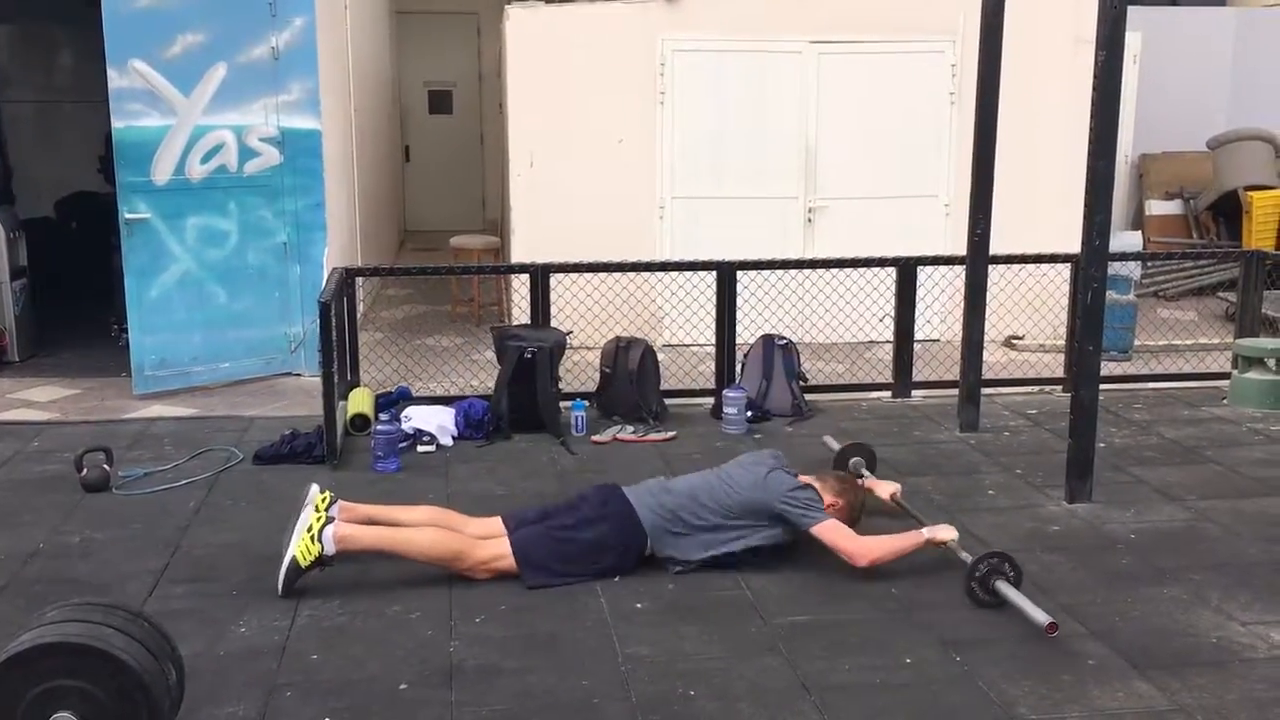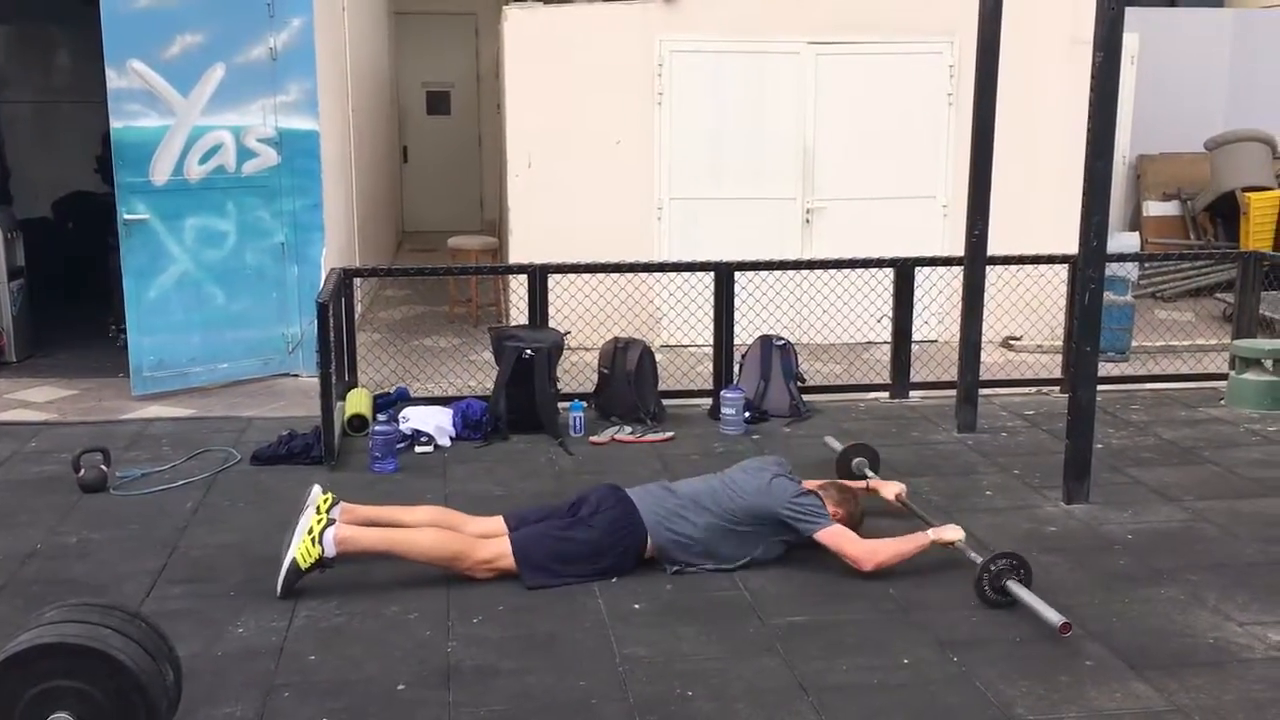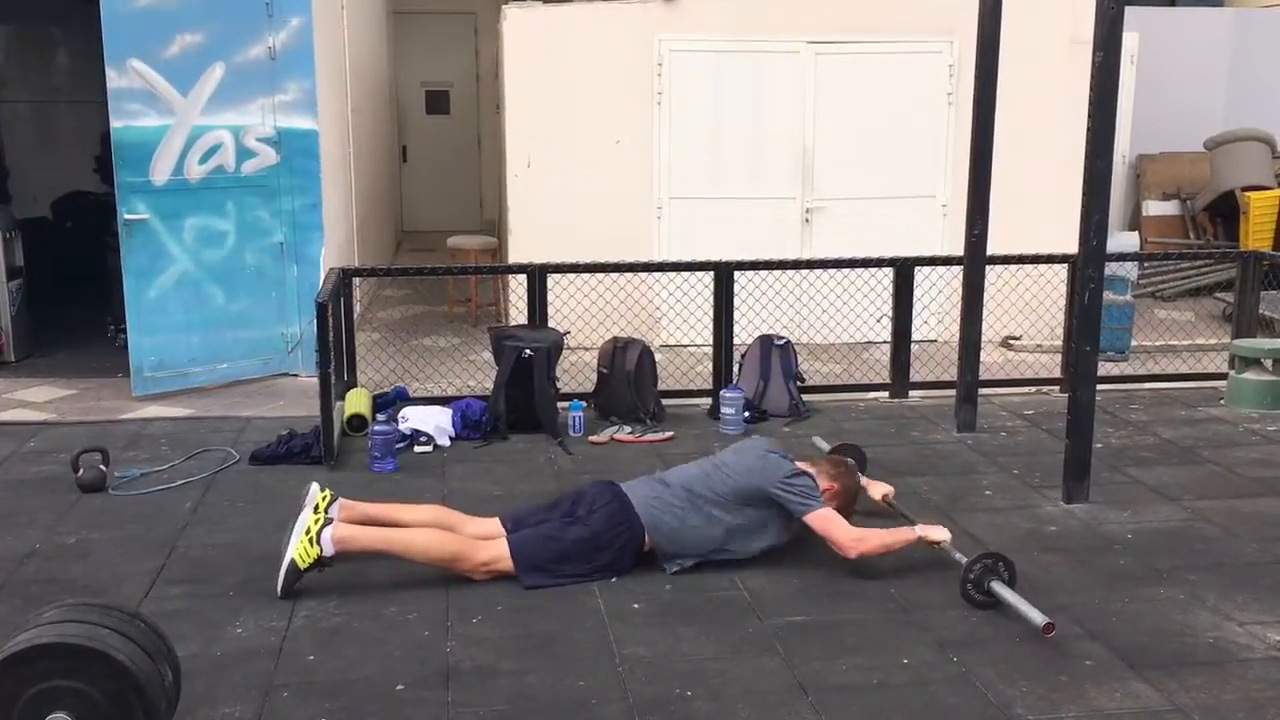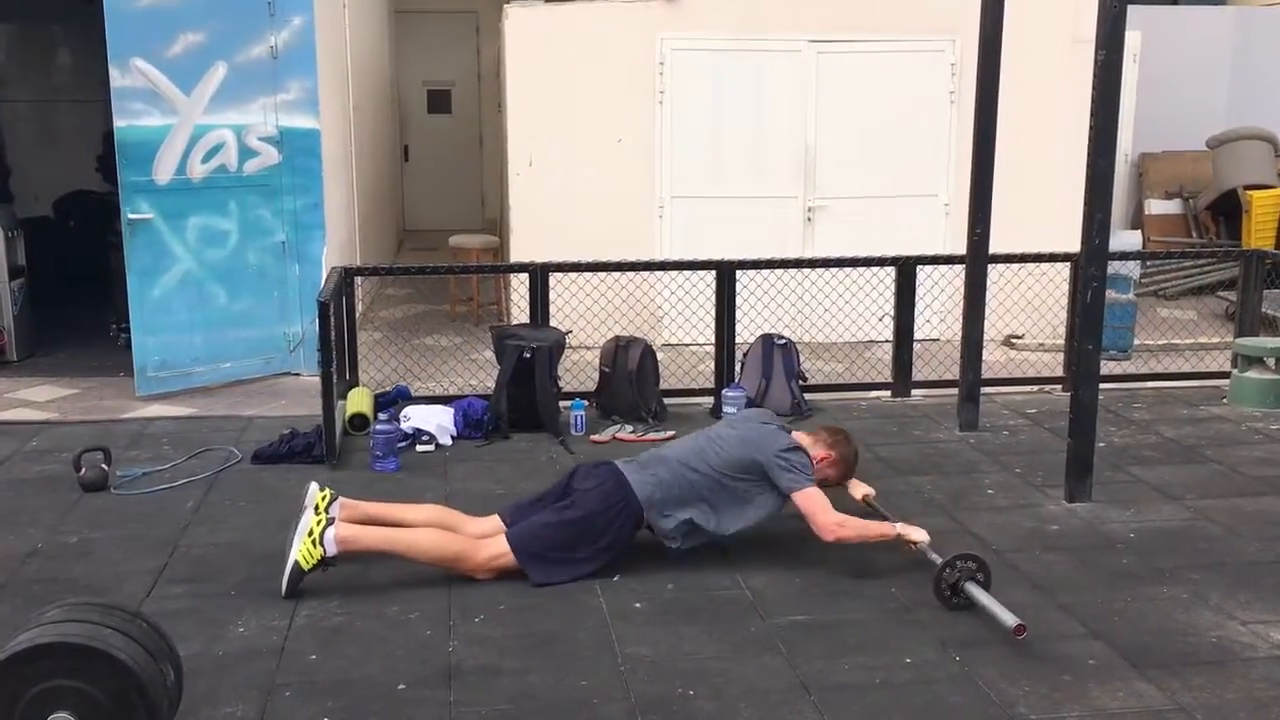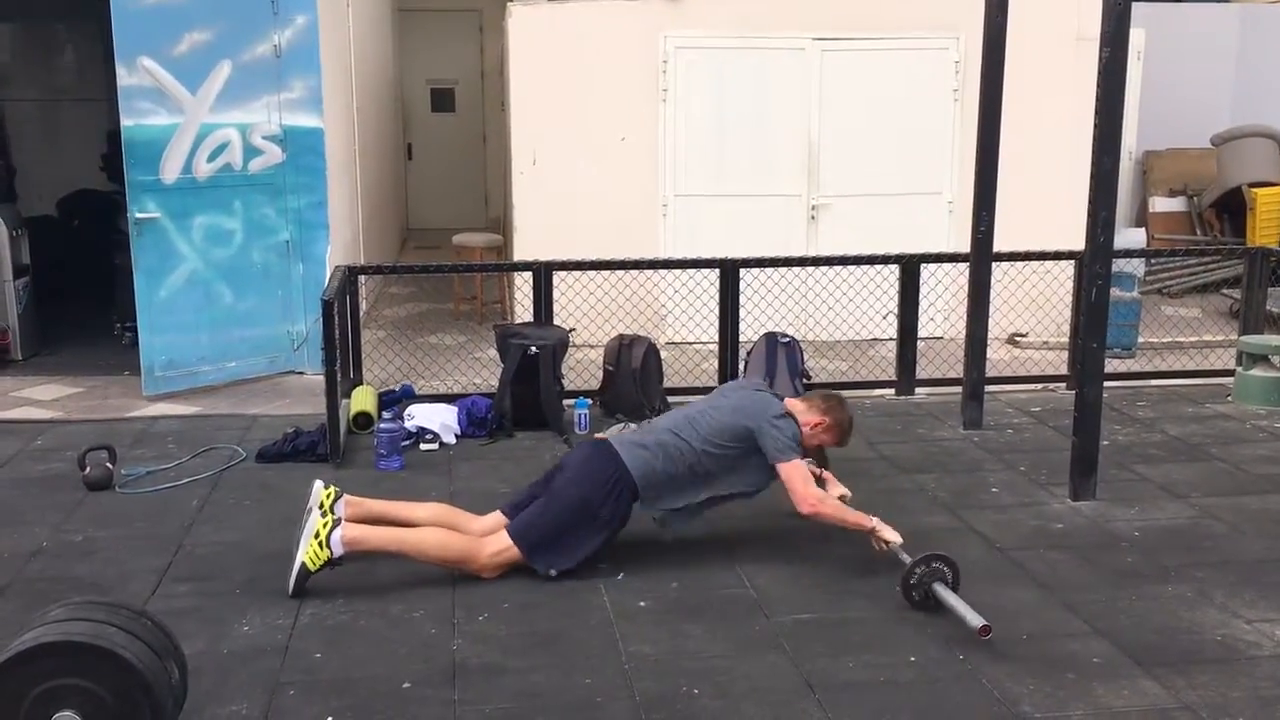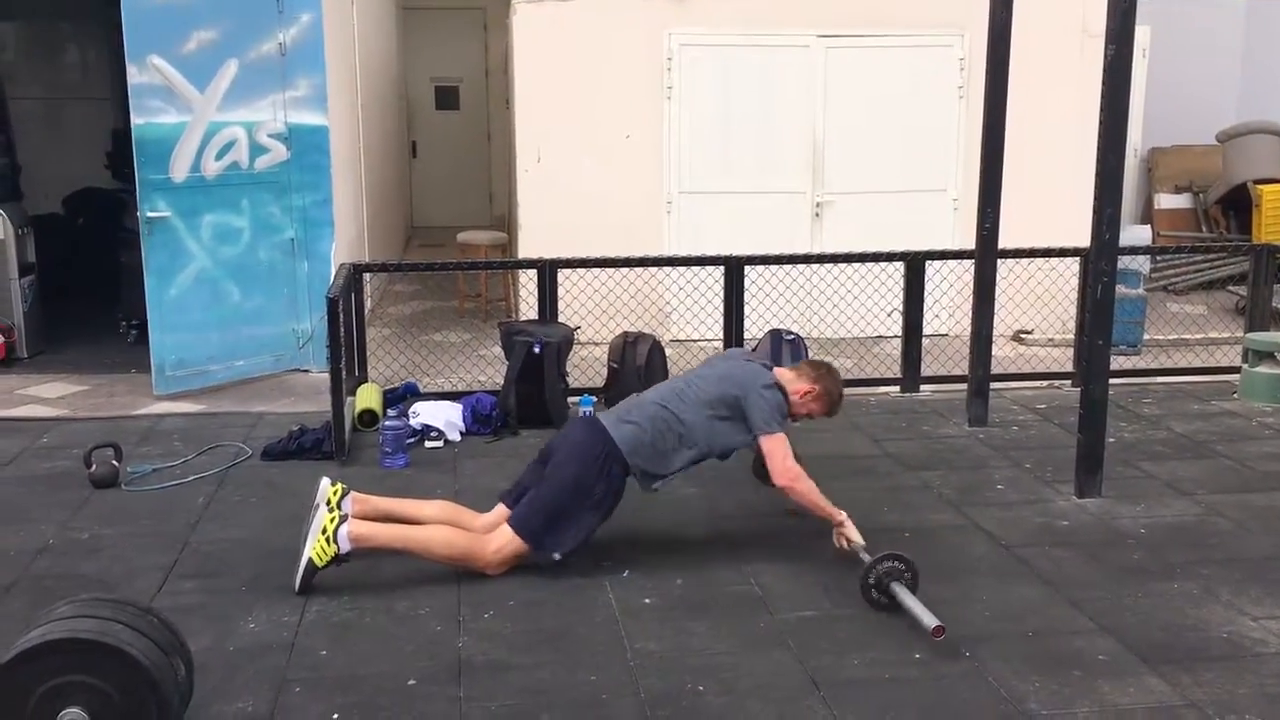
dt=0.2s
person 1, frame 1
left shoulder: (775, 463)
right shoulder: (792, 496)
right elbow: (860, 554)
left wrist: (869, 483)
right wrist: (928, 534)
left hip: (613, 502)
right hip: (621, 535)
left knee: (476, 527)
right knee: (478, 557)
left ankle: (336, 509)
right ankle: (334, 537)
person 1, frame 2
left shoulder: (778, 470)
right shoulder: (794, 502)
right elbow: (866, 557)
left wrist: (872, 481)
right wrist: (934, 534)
left hip: (614, 502)
right hip: (624, 535)
left knee: (476, 526)
right knee: (479, 557)
left ankle: (337, 510)
right ankle: (334, 538)
person 1, frame 3
left shoulder: (770, 450)
right shoulder: (790, 483)
right elbow: (853, 545)
left wrist: (862, 481)
right wrist: (920, 532)
left hip: (609, 498)
right hip: (619, 531)
left knee: (472, 528)
right knee: (477, 559)
left ankle: (337, 508)
right ankle: (334, 538)
person 1, frame 4
left shoulder: (766, 423)
right shoulder: (786, 455)
right elbow: (830, 528)
left wrist: (847, 479)
right wrist: (898, 530)
left hip: (603, 479)
right hip: (617, 508)
left knee: (475, 528)
right knee: (479, 558)
left ankle: (335, 508)
right ankle: (335, 538)
person 1, frame 5
left shoulder: (756, 392)
right shoulder: (778, 422)
right elbow: (808, 504)
left wrist: (818, 471)
right wrist: (871, 524)
left hip: (598, 457)
right hip: (613, 482)
left knee: (478, 526)
right knee: (486, 556)
left ankle: (342, 505)
right ankle: (341, 537)
person 1, frame 6
left shoulder: (745, 363)
right shoulder: (766, 390)
left elbow: (759, 437)
right elbow: (786, 476)
left wrist: (786, 456)
right wrist: (837, 518)
left hip: (588, 435)
right hip: (603, 459)
left knee: (482, 524)
right knee: (491, 553)
left ankle: (349, 503)
right ankle: (348, 533)
